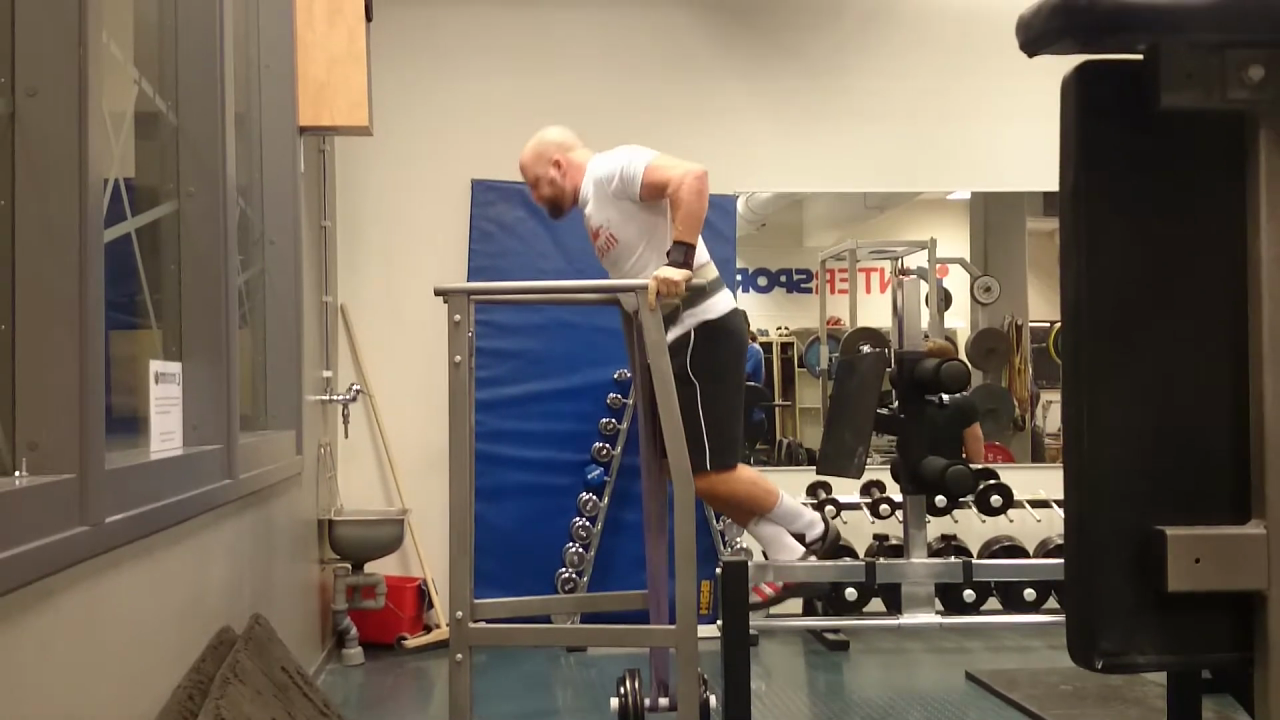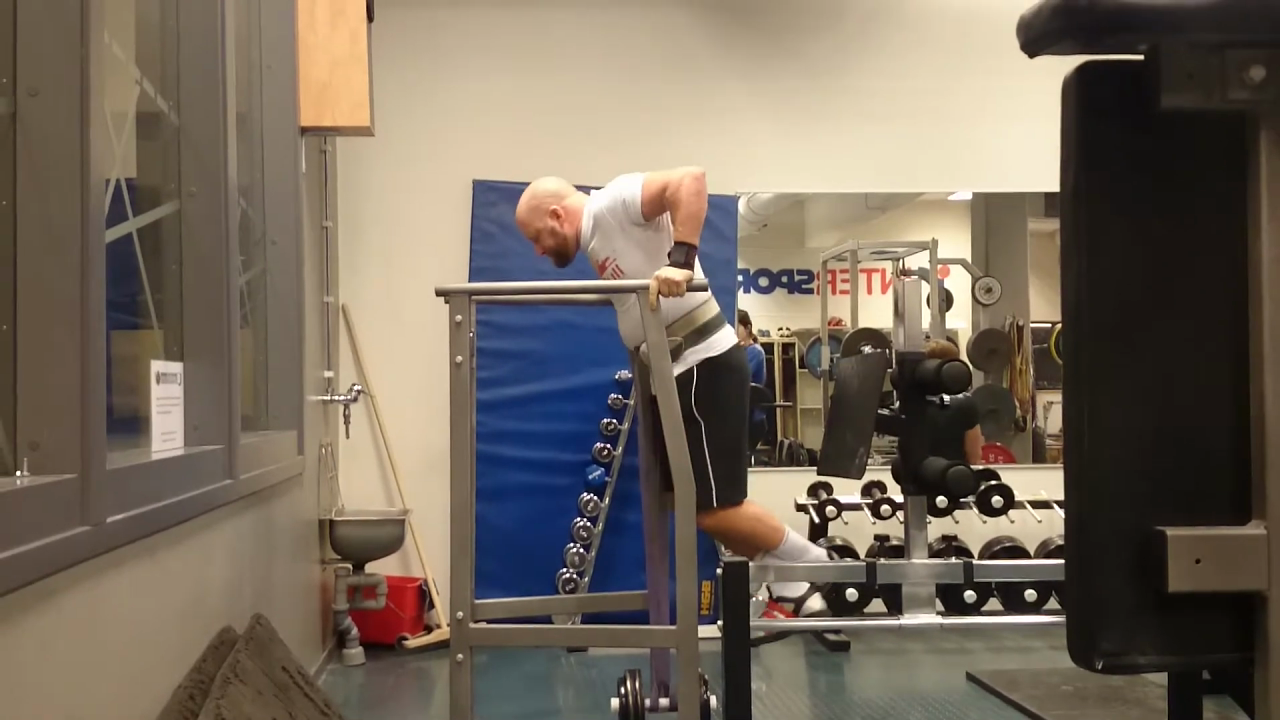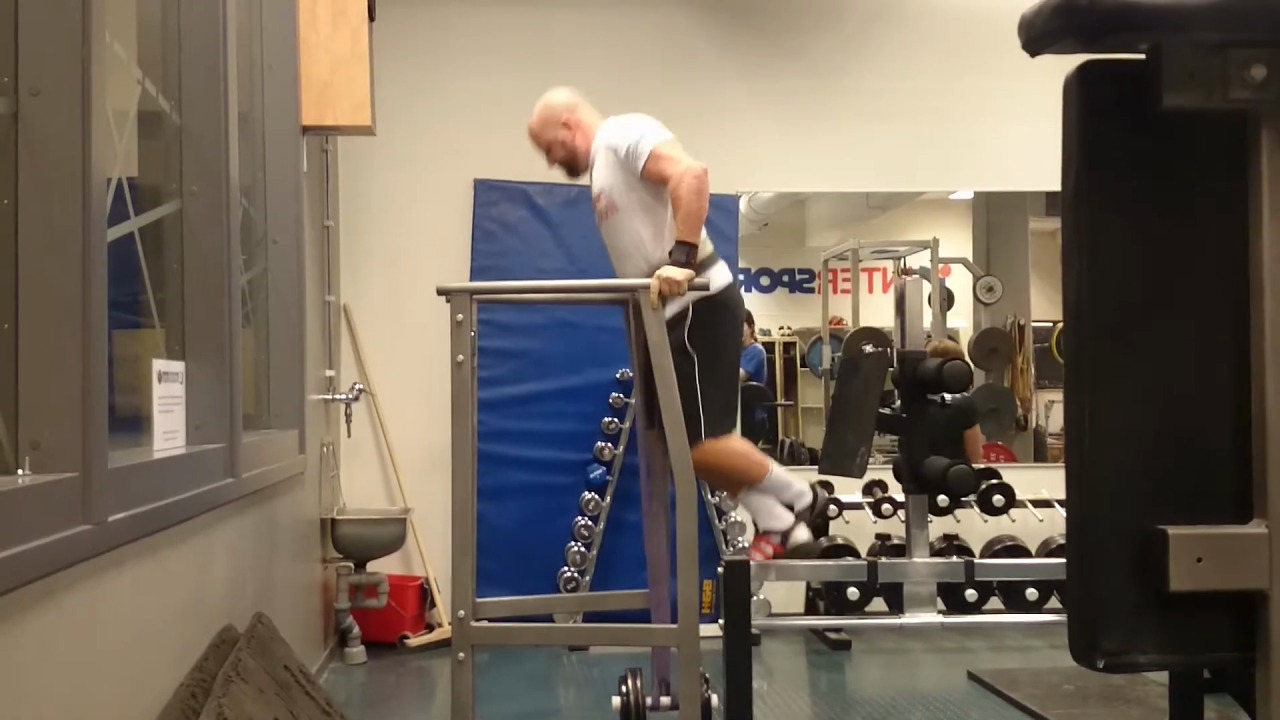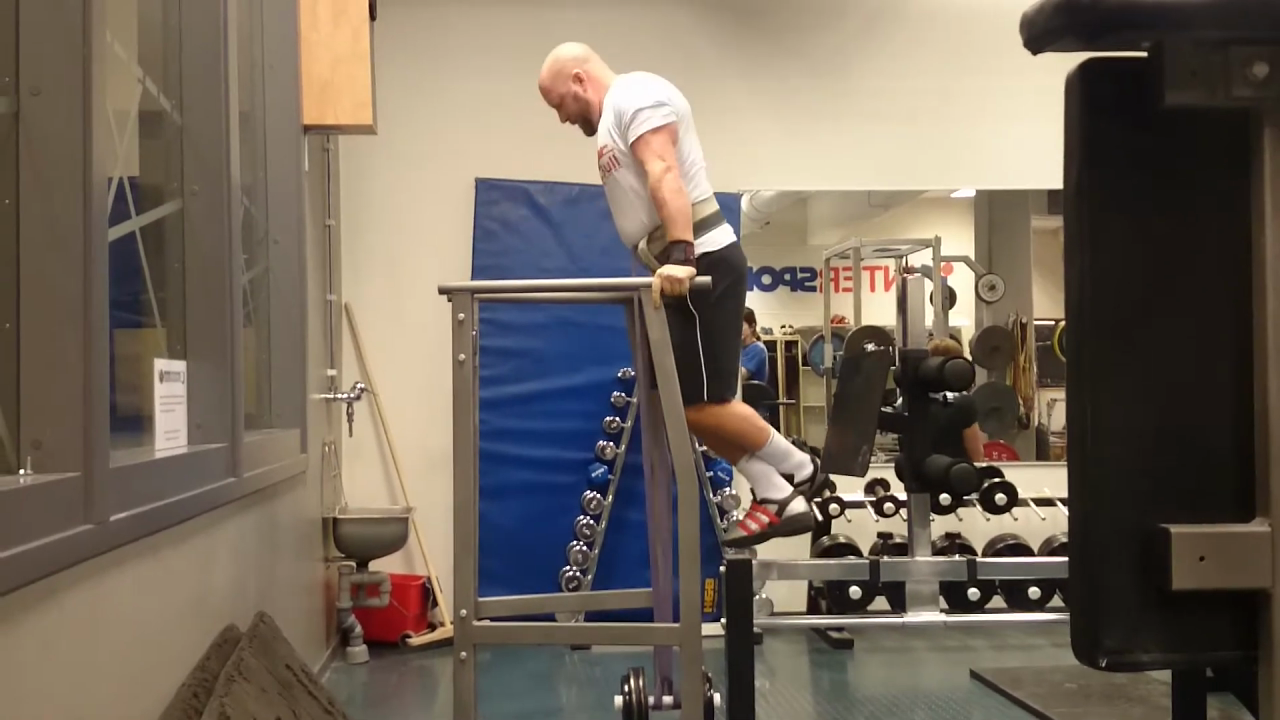
dt=0.4s
person 1, frame 1
left shoulder: (613, 169)
right shoulder: (595, 199)
left elbow: (691, 176)
left wrist: (679, 258)
left hip: (700, 330)
right hip: (678, 336)
left knee: (708, 471)
right knee: (687, 468)
left ankle: (810, 530)
right ankle: (790, 560)
person 1, frame 2
left shoulder: (614, 202)
right shoulder: (599, 233)
left elbow: (690, 179)
left wrist: (681, 261)
left hip: (702, 365)
right hip: (679, 369)
left knee: (713, 508)
right knee: (697, 504)
left ankle: (814, 564)
right ankle: (794, 591)
person 1, frame 3
left shoulder: (623, 136)
right shoulder: (604, 162)
left elbow: (690, 174)
left wrist: (681, 257)
left hip: (697, 305)
right hip: (671, 310)
left knee: (700, 443)
left ankle: (798, 500)
right ankle: (779, 525)
person 1, frame 4
left shoulder: (635, 94)
right shoulder: (617, 116)
left elbow: (664, 175)
left wrist: (680, 255)
left hip: (700, 264)
right hip: (675, 271)
left knee: (703, 403)
right knee: (684, 402)
left ankle: (798, 471)
right ankle: (777, 495)
